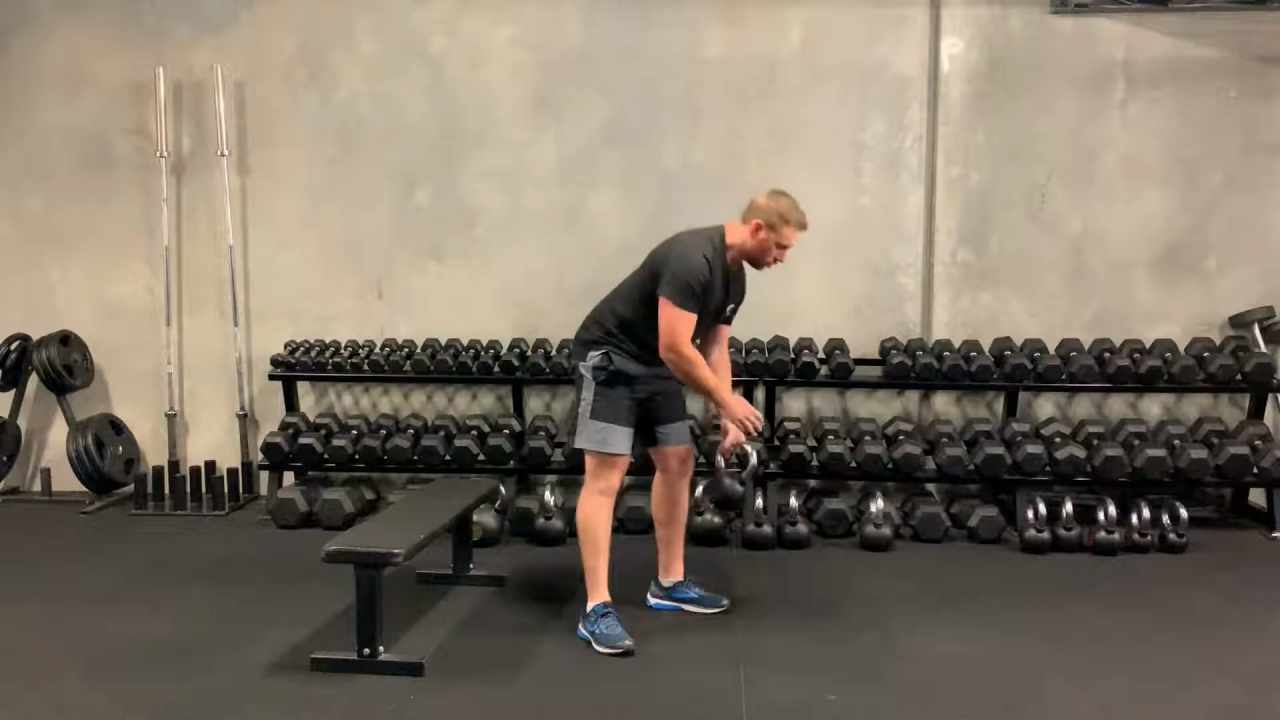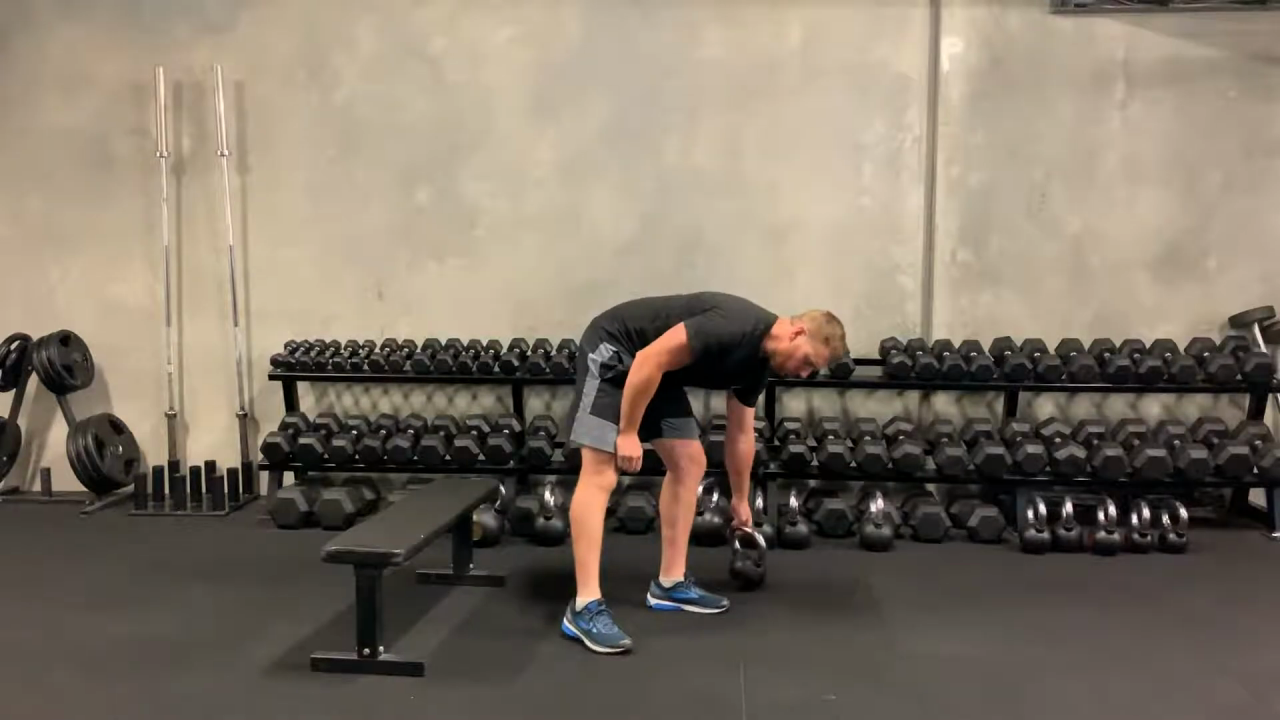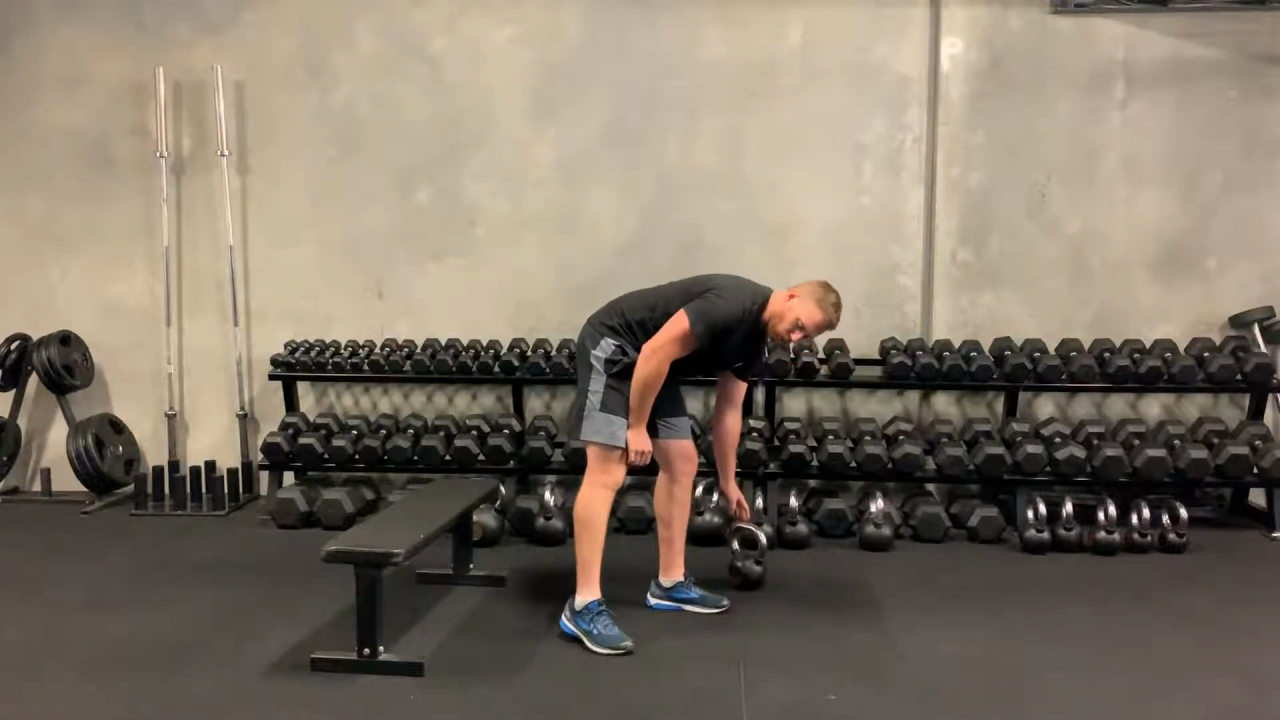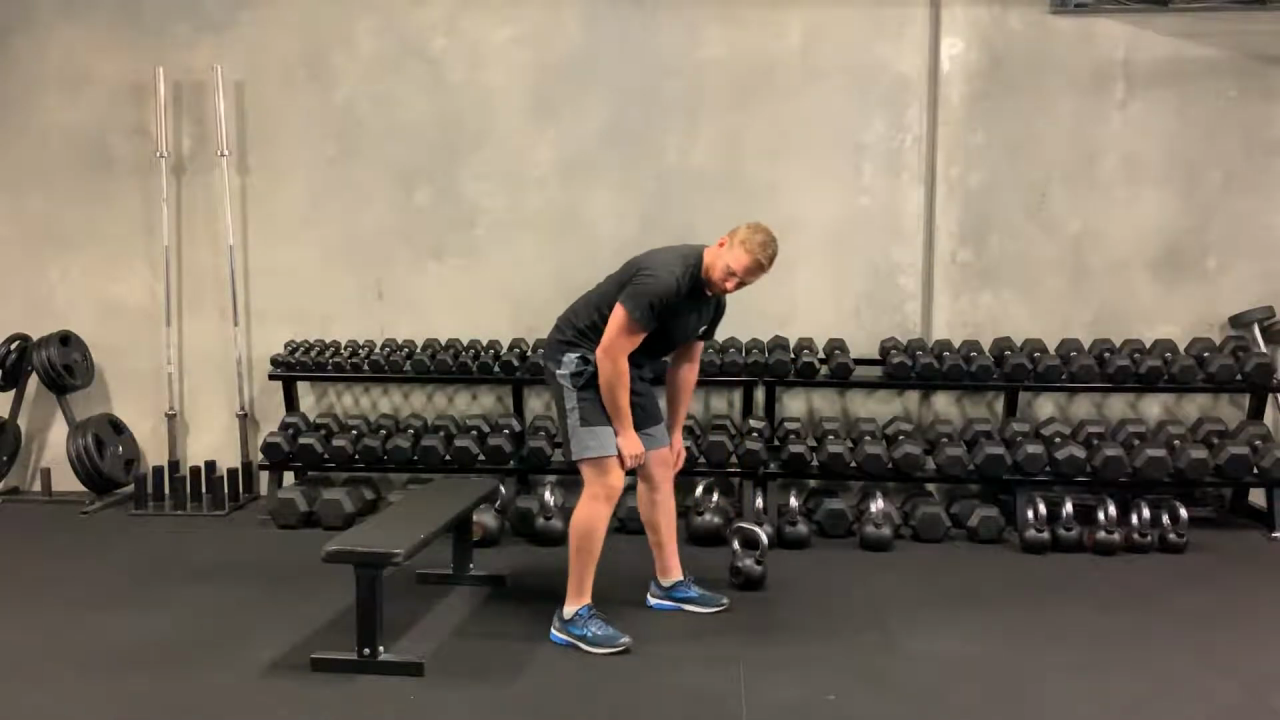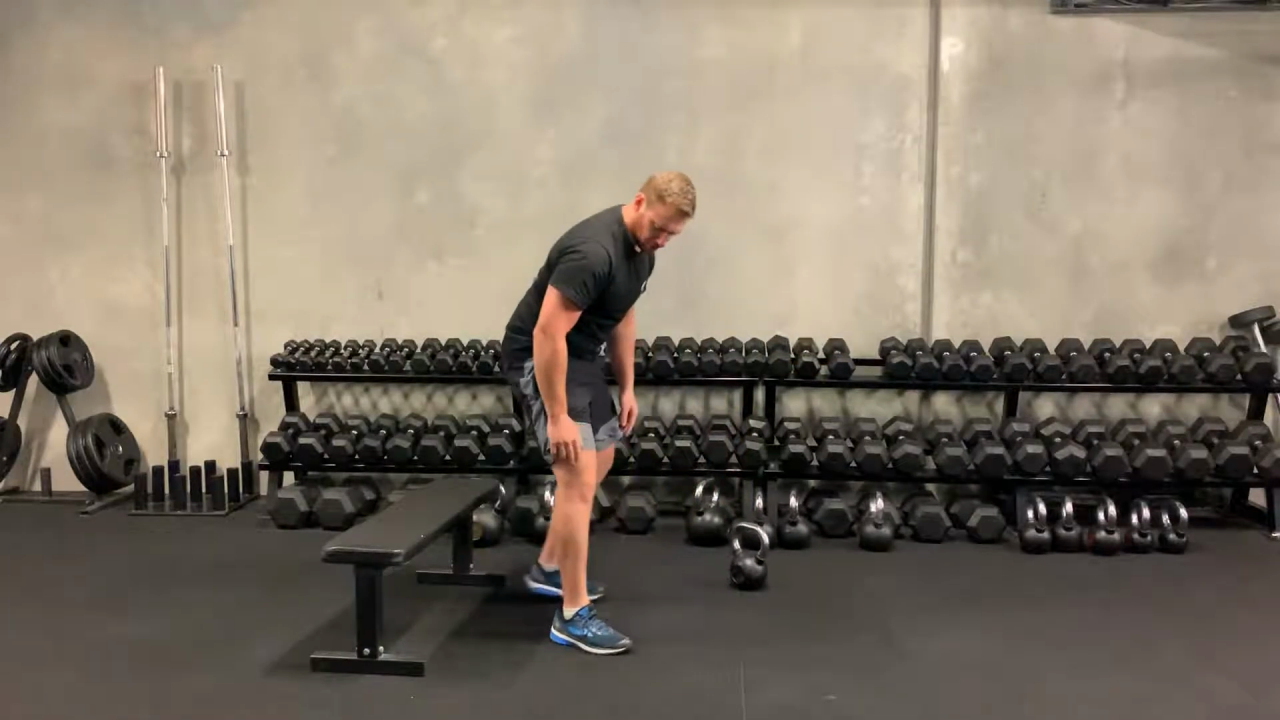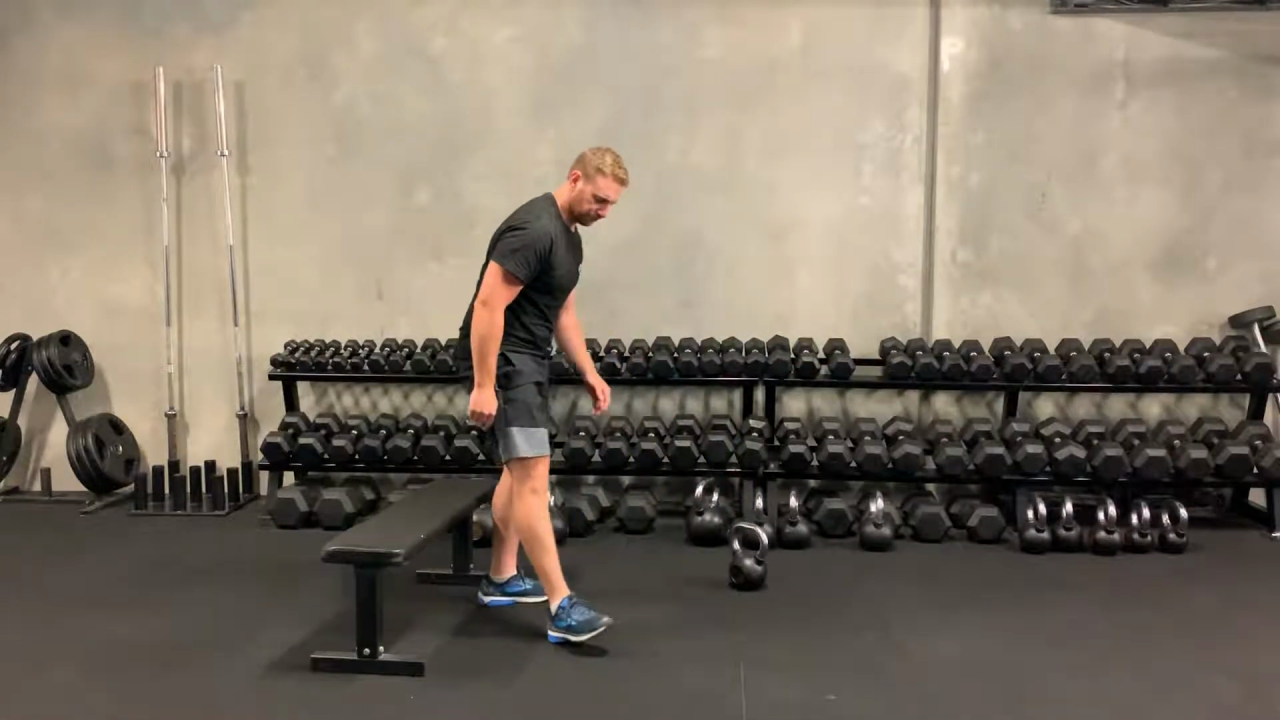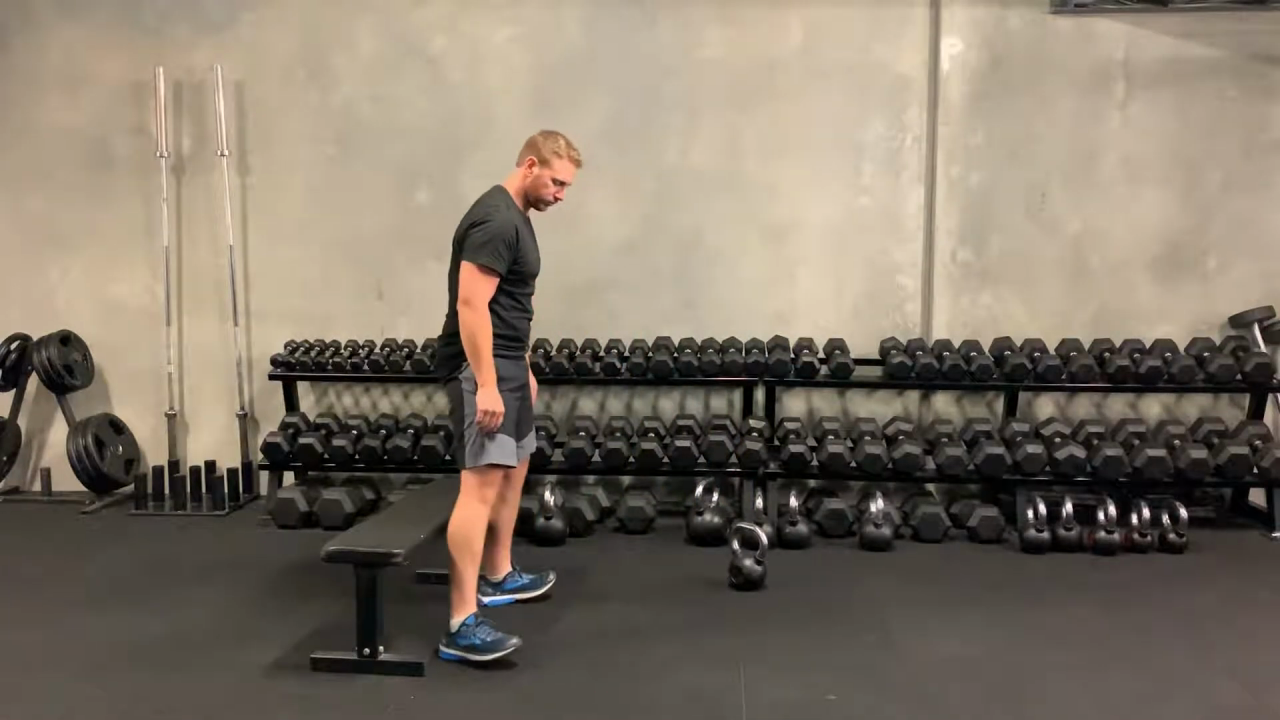
dt=0.4s
person 1, frame 1
left shoulder: (733, 278)
right shoulder: (691, 259)
left elbow: (715, 349)
right elbow: (675, 348)
left wrist: (730, 421)
right wrist: (730, 402)
left hip: (648, 364)
right hip: (608, 360)
left knee: (678, 463)
right knee: (606, 479)
left ankle: (669, 583)
right ankle: (597, 607)
person 1, frame 2
left shoulder: (756, 361)
right shoulder: (731, 328)
left elbow: (741, 433)
right elbow: (648, 360)
left wrist: (741, 501)
right wrist: (628, 433)
left hip: (655, 370)
right hip: (612, 349)
left knee: (690, 464)
right knee: (600, 475)
left ankle: (670, 583)
right ankle: (585, 606)
person 1, frame 3
left shoulder: (755, 341)
right shoulder: (730, 304)
left elbow: (728, 409)
right elbow: (656, 352)
left wrist: (728, 481)
right wrist: (637, 427)
left hip: (651, 366)
right hip: (614, 347)
left knee: (683, 463)
right knee: (607, 475)
left ankle: (670, 583)
right ankle: (584, 604)
person 1, frame 4
left shoulder: (713, 299)
right shoulder: (663, 278)
left elbow: (684, 362)
right elbow: (610, 353)
left wrist: (675, 430)
right wrist: (624, 431)
left hip: (625, 367)
right hip: (583, 359)
left knee: (660, 470)
right knee: (608, 480)
left ankle: (670, 584)
right ankle: (574, 614)
person 1, frame 5
left shoulder: (642, 252)
right shoulder: (593, 251)
left elbow: (621, 320)
right elbow: (548, 334)
left wrist: (627, 387)
right wrist: (557, 416)
left hip: (581, 357)
right hip: (539, 359)
left knee: (596, 463)
right knee: (581, 474)
left ankle: (549, 567)
right ankle: (574, 614)
person 1, frame 6
left shoulder: (568, 237)
right shoulder: (533, 230)
left elbow: (563, 312)
right elbow: (488, 306)
left wrist: (589, 373)
right wrist: (483, 386)
left hip: (525, 360)
right hip: (502, 361)
left knee: (521, 470)
right knee: (533, 478)
left ankle: (503, 578)
right ankle: (560, 603)
person 1, frame 7
left shoulder: (515, 218)
right shoulder: (495, 221)
right elbow: (471, 306)
left wrist: (519, 370)
right wrist: (486, 385)
left hip: (504, 361)
right hip: (480, 365)
left knee: (514, 469)
right knee: (482, 484)
left ankle: (498, 575)
right ankle: (462, 624)
